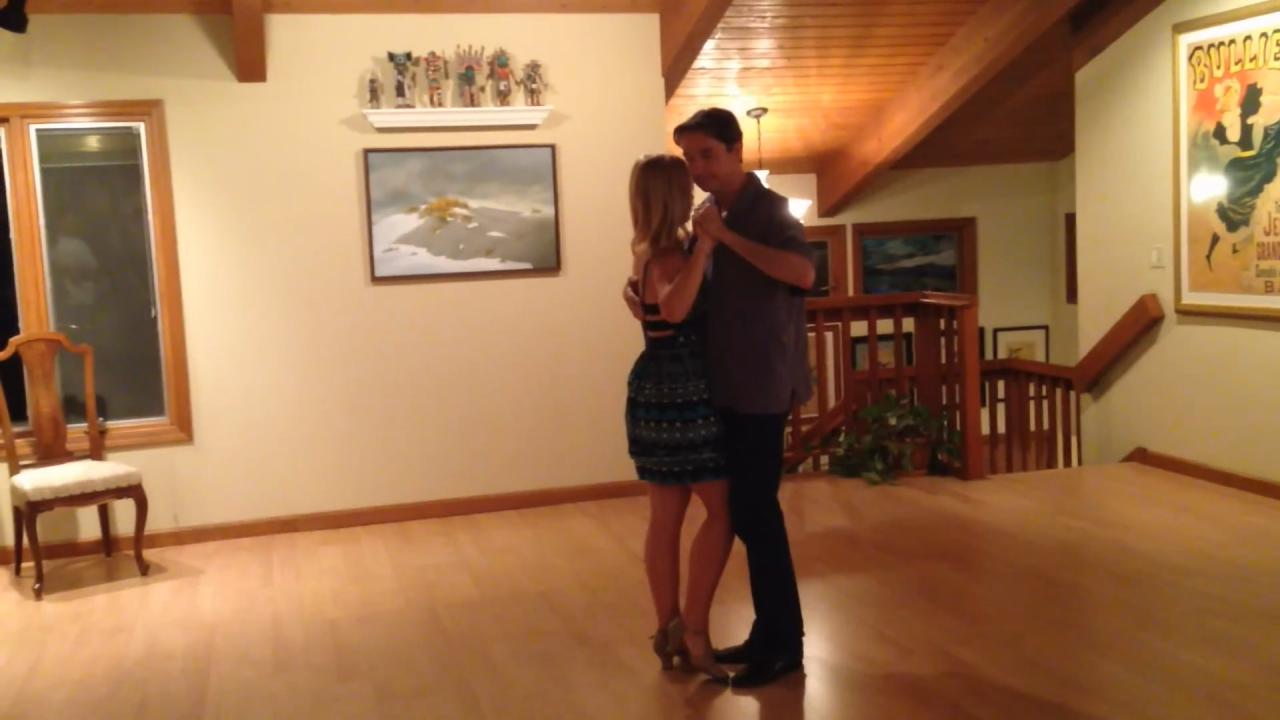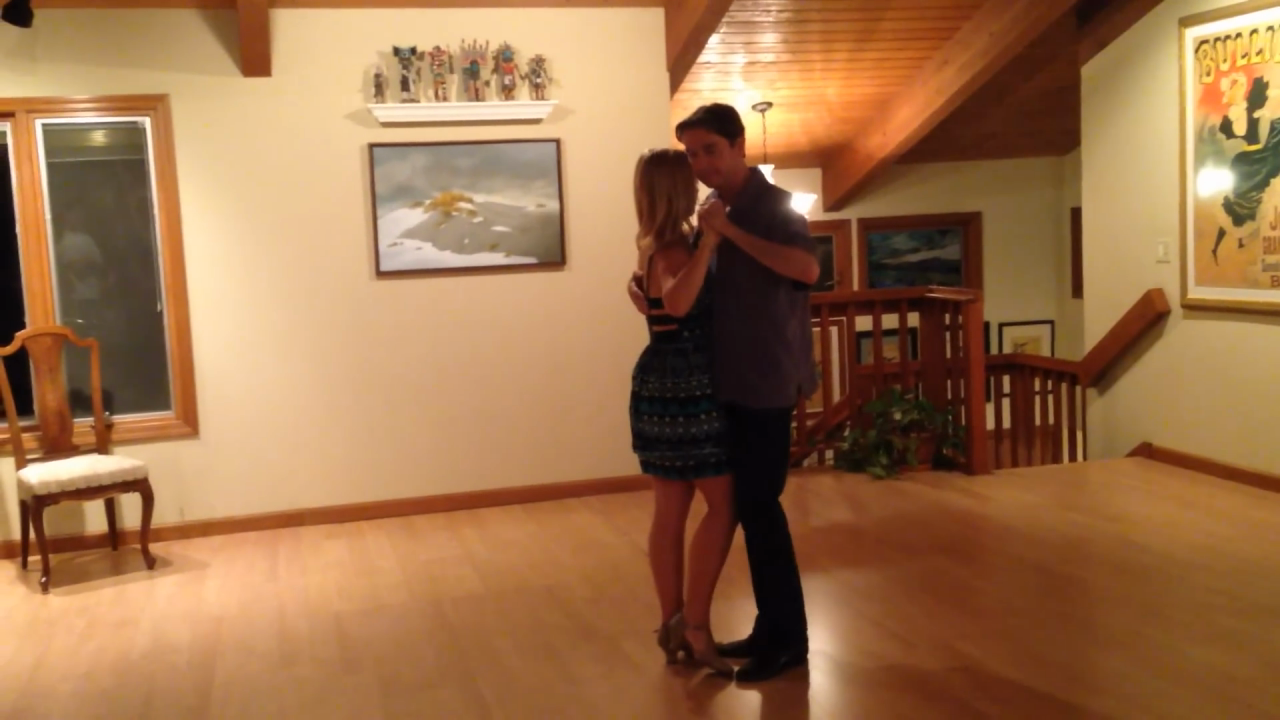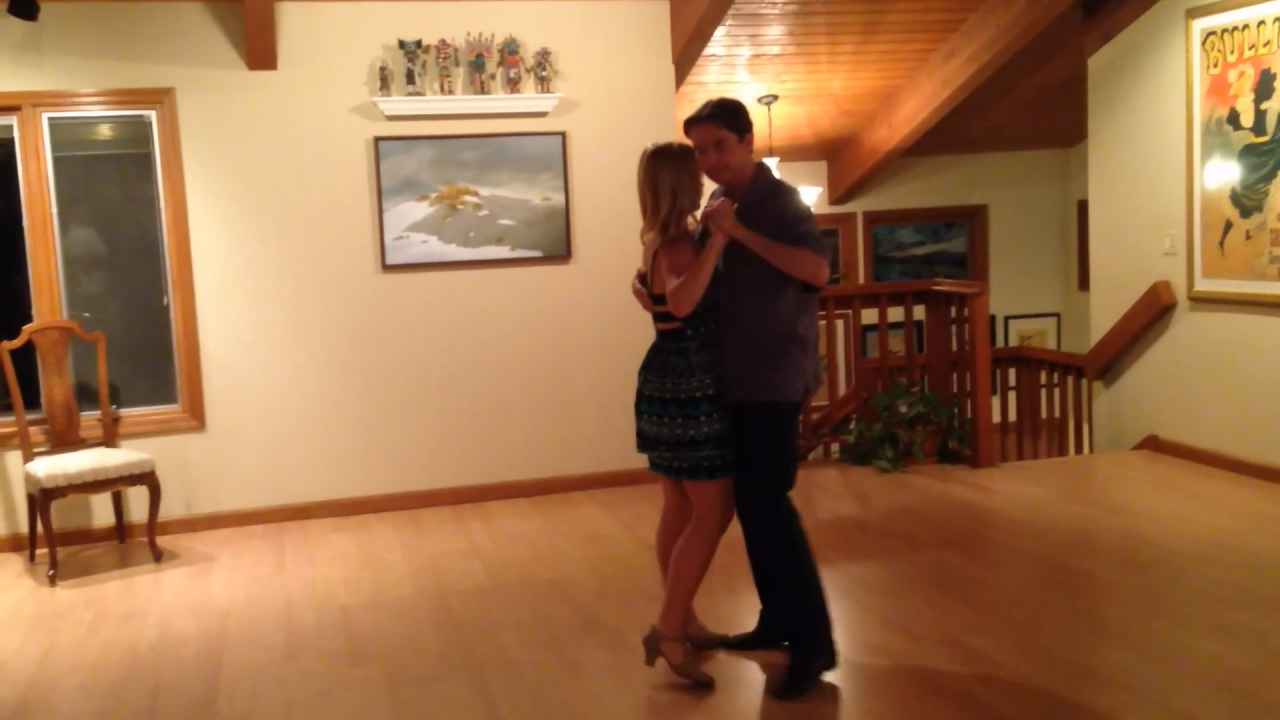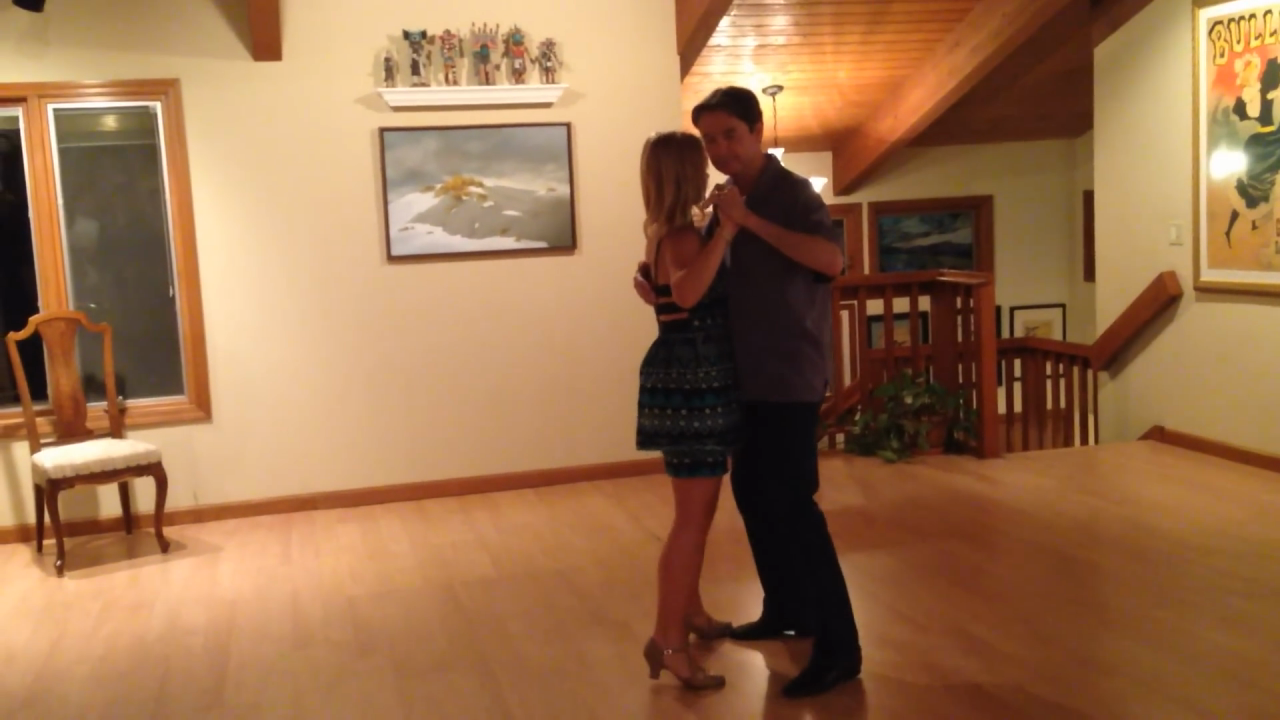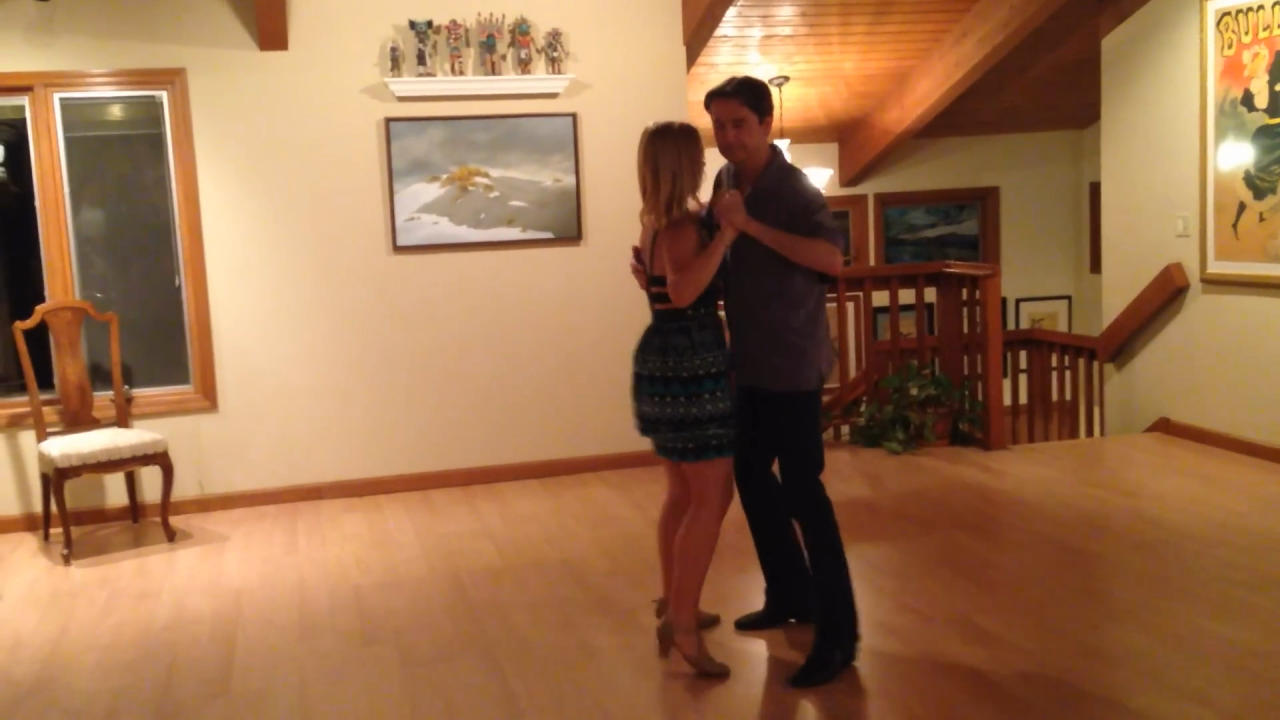
dt=0.4s
person 1, frame 1
left shoulder: (769, 209)
right shoulder: (706, 214)
left elbow: (803, 272)
left wrist: (725, 235)
right wrist: (636, 288)
left hip: (761, 384)
right hip: (727, 384)
left knee: (754, 510)
right knee: (745, 508)
left ankle: (784, 643)
right ankle: (769, 633)
person 1, frame 2
left shoulder: (773, 203)
right shoulder: (713, 209)
left elbow: (807, 268)
left wrist: (730, 231)
right wrist: (640, 283)
left hip: (767, 379)
right hip: (732, 380)
left knee: (758, 504)
right knee: (746, 504)
left ankle: (788, 637)
right ankle: (771, 628)
person 1, frame 3
left shoulder: (781, 200)
right shoulder: (718, 203)
left elbow: (817, 271)
left wrist: (739, 231)
right wrist: (646, 279)
left hip: (775, 376)
right hip: (735, 376)
left knee: (765, 498)
right knee: (746, 499)
left ankle: (813, 639)
right ankle: (779, 619)
person 1, frame 4
left shoulder: (792, 192)
right shoulder: (728, 195)
left elbow: (831, 260)
left wrist: (749, 220)
right wrist: (649, 274)
left hip: (790, 374)
right hip: (748, 373)
left knee: (793, 502)
right knee: (751, 490)
left ankle: (837, 646)
right ankle: (787, 607)
person 1, frame 5
left shoulder: (795, 189)
right shoulder: (726, 178)
left elbow: (831, 259)
left wrist: (749, 224)
left hip: (792, 364)
right hip: (749, 361)
left knee: (802, 488)
right knee: (751, 474)
left ankle: (838, 630)
right ankle: (790, 595)
person 2, frame 1
left shoulder: (649, 252)
right shoulder: (669, 255)
right elbow: (674, 309)
right wrist: (703, 248)
left hip: (656, 392)
right hip: (681, 396)
left knee: (665, 517)
right knee: (722, 510)
left ankle: (669, 629)
right ankle: (692, 626)
person 2, frame 2
left shoulder: (653, 246)
right shoulder: (673, 250)
right elbow: (677, 304)
right wrist: (708, 243)
left hip: (660, 387)
right hip: (685, 390)
left knee: (670, 511)
right knee: (723, 505)
left ankle: (674, 624)
right ankle: (693, 622)
person 2, frame 3
left shoulder: (659, 241)
right shoulder: (678, 246)
right elbow: (681, 303)
right wrist: (716, 243)
left hip: (669, 385)
right hip: (688, 389)
left knee: (679, 508)
right knee: (713, 513)
left ankle: (680, 622)
right ankle: (668, 631)
person 2, frame 4
left shoulder: (664, 233)
right shoulder: (682, 237)
right elbow: (687, 293)
right wrist: (725, 232)
left hip: (677, 379)
right hip: (692, 383)
left knee: (693, 507)
right knee: (695, 516)
left ankle: (690, 611)
right ankle: (667, 643)
person 2, frame 5
left shoulder: (659, 222)
right shoulder: (680, 229)
right elbow: (682, 292)
right wrist: (725, 236)
left hip: (667, 365)
right hip: (690, 369)
left knee: (684, 491)
right knee: (712, 498)
left ankle: (675, 603)
right ankle: (681, 626)
